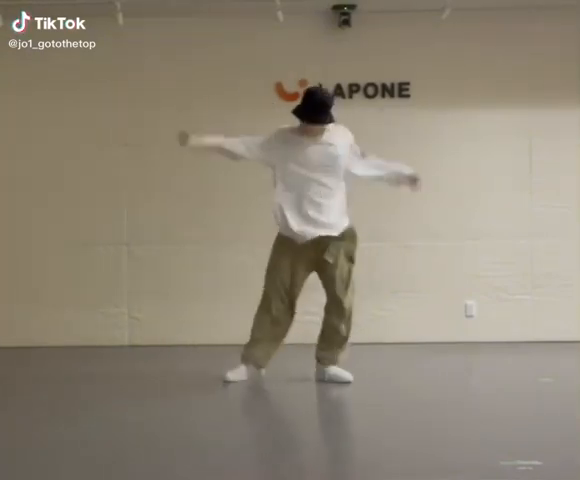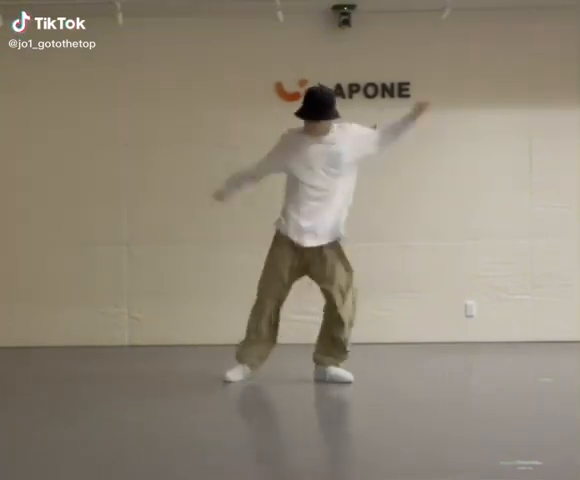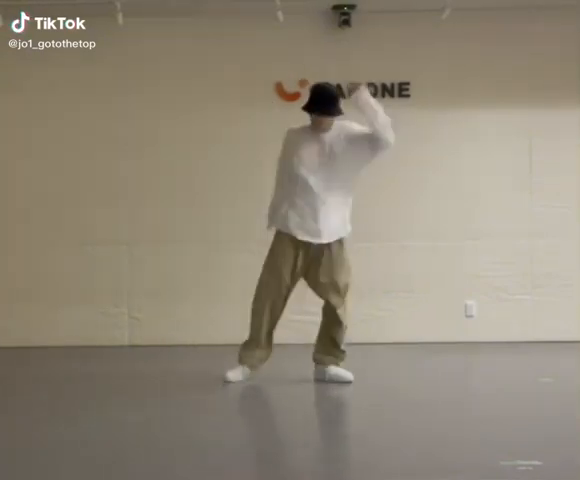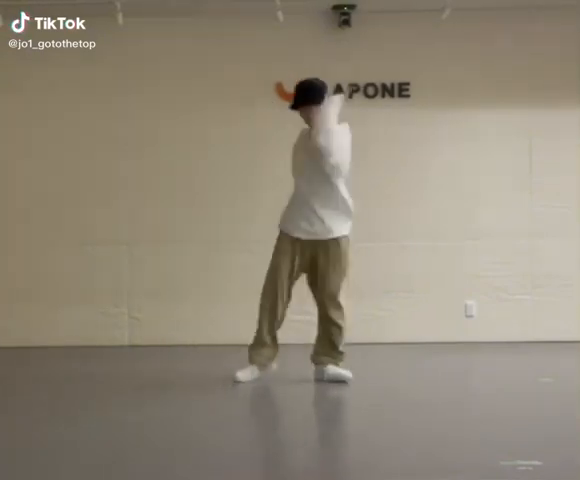
dt=0.1s
person 1, frame 1
left shoulder: (342, 138)
right shoulder: (282, 140)
left elbow: (363, 162)
right elbow: (240, 146)
left wrist: (400, 173)
right wrist: (199, 141)
left hip: (336, 233)
right hip: (295, 234)
left knee: (341, 301)
right knee: (277, 301)
left ankle: (328, 362)
right ankle: (252, 361)
person 1, frame 2
left shoulder: (353, 135)
right shoulder: (291, 141)
left elbow: (384, 136)
right elbow: (260, 169)
left wrist: (411, 117)
right wrist: (229, 187)
left hip: (330, 237)
right hip: (290, 235)
left knee: (341, 302)
right knee: (269, 298)
left ankle: (327, 362)
right ankle: (248, 361)
person 1, frame 3
left shoulder: (350, 135)
right shoulder: (294, 138)
left elbow: (385, 140)
left wrist: (368, 103)
right wrist: (273, 216)
left hip: (331, 235)
right hip: (291, 233)
left knee: (337, 301)
right knee: (268, 296)
left ankle: (327, 362)
right ankle: (250, 360)
person 1, frame 4
left shoulder: (338, 132)
right shoulder: (304, 137)
left elbow: (334, 166)
left wrist: (332, 107)
left hip: (331, 232)
right hip: (294, 229)
left knee: (330, 300)
right knee: (274, 295)
left ankle: (327, 362)
right ankle: (260, 359)
